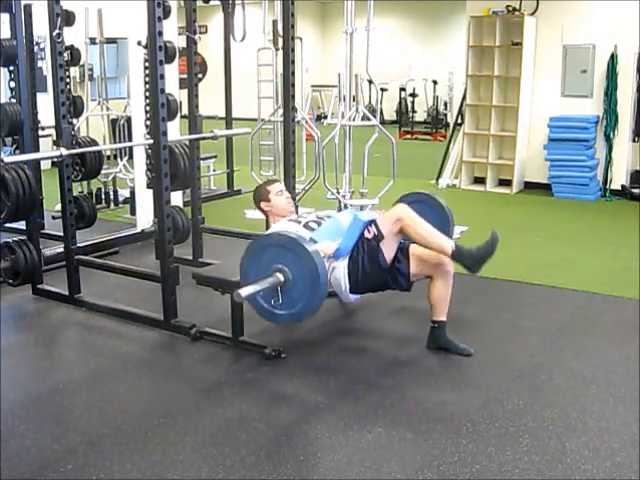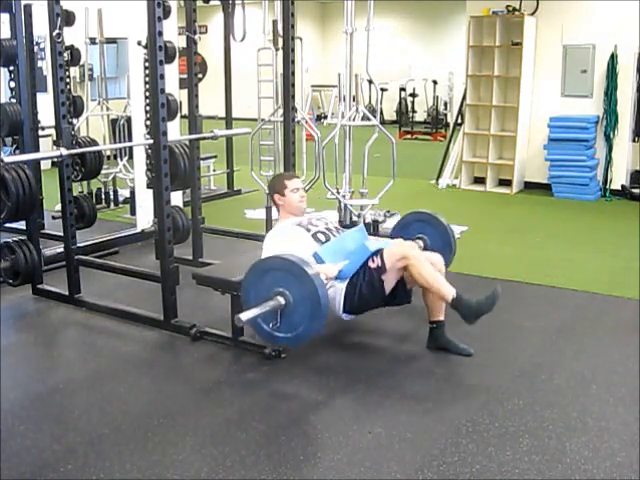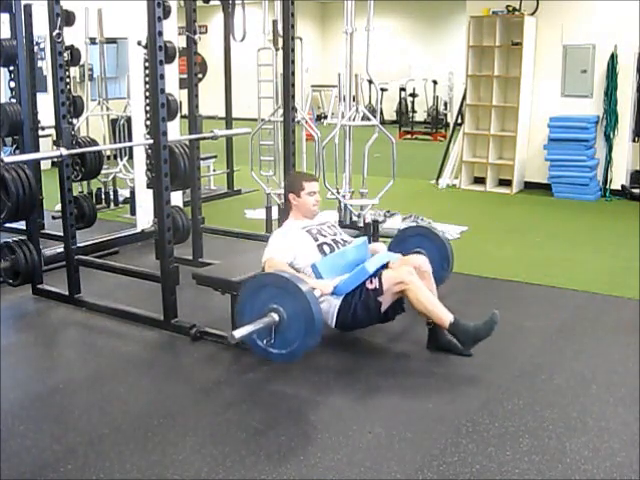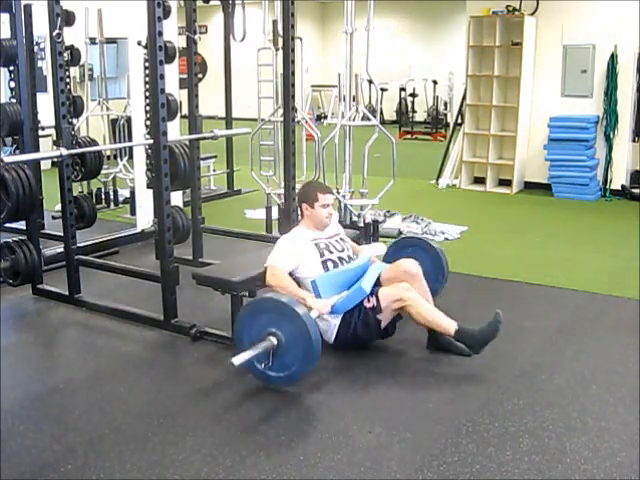
dt=0.3s
person 1, frame 1
left shoulder: (311, 216)
right shoulder: (275, 236)
left wrist: (381, 220)
right wrist: (312, 249)
left hip: (370, 255)
right hip: (349, 270)
left knee: (439, 264)
right knee: (400, 212)
left ankle: (438, 334)
right ankle: (464, 256)
person 1, frame 2
left shoulder: (317, 218)
right shoulder: (278, 236)
left wrist: (383, 243)
right wrist: (314, 270)
left hip: (366, 272)
right hip: (348, 290)
left knee: (436, 261)
right knee: (407, 250)
left ankle: (437, 334)
right ankle: (463, 305)
person 1, frame 3
left shoulder: (322, 219)
right shoulder: (285, 237)
right elbow: (271, 268)
left wrist: (373, 248)
right wrist: (312, 283)
left hip: (362, 282)
right hip: (342, 304)
left knee: (419, 263)
right knee: (404, 275)
left ankle: (437, 334)
right ankle: (460, 331)
person 1, frame 4
left shoulder: (331, 225)
right shoulder: (291, 243)
right elbow: (273, 277)
left wrist: (377, 262)
right wrist: (310, 300)
left hip: (363, 295)
right hip: (341, 321)
left knee: (409, 267)
right knee: (403, 292)
left ankle: (437, 337)
right ankle: (466, 337)
